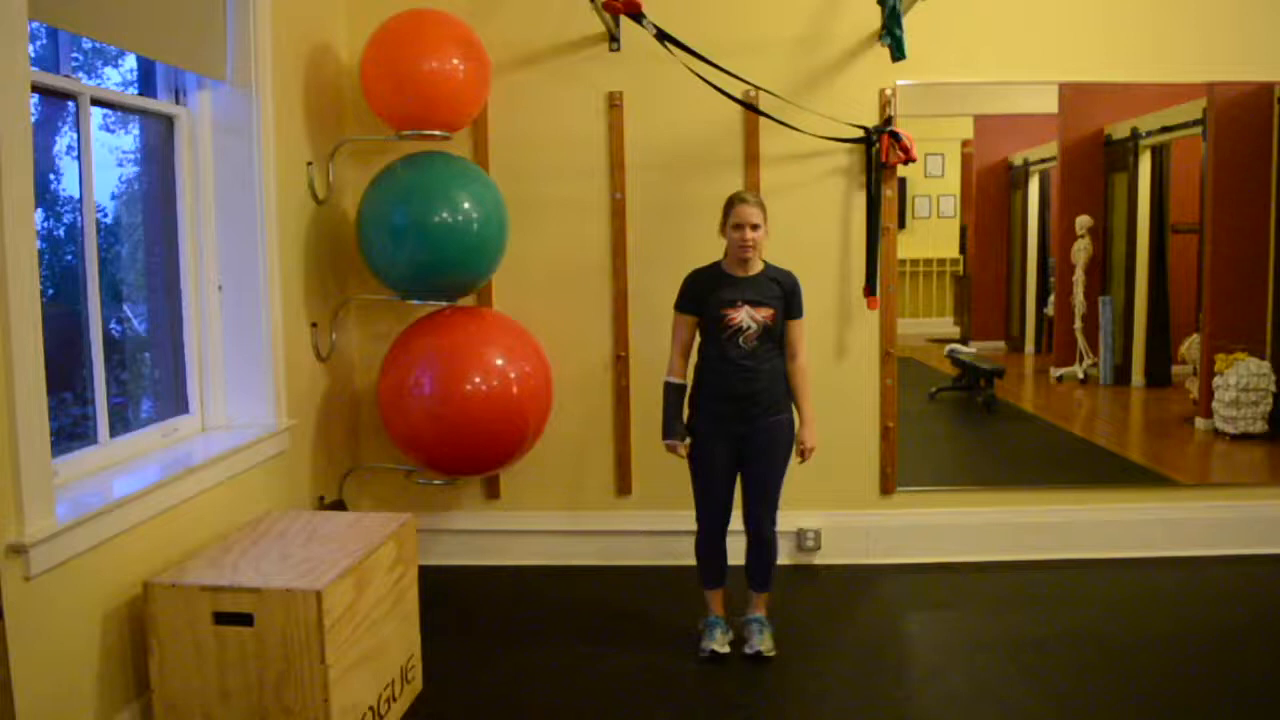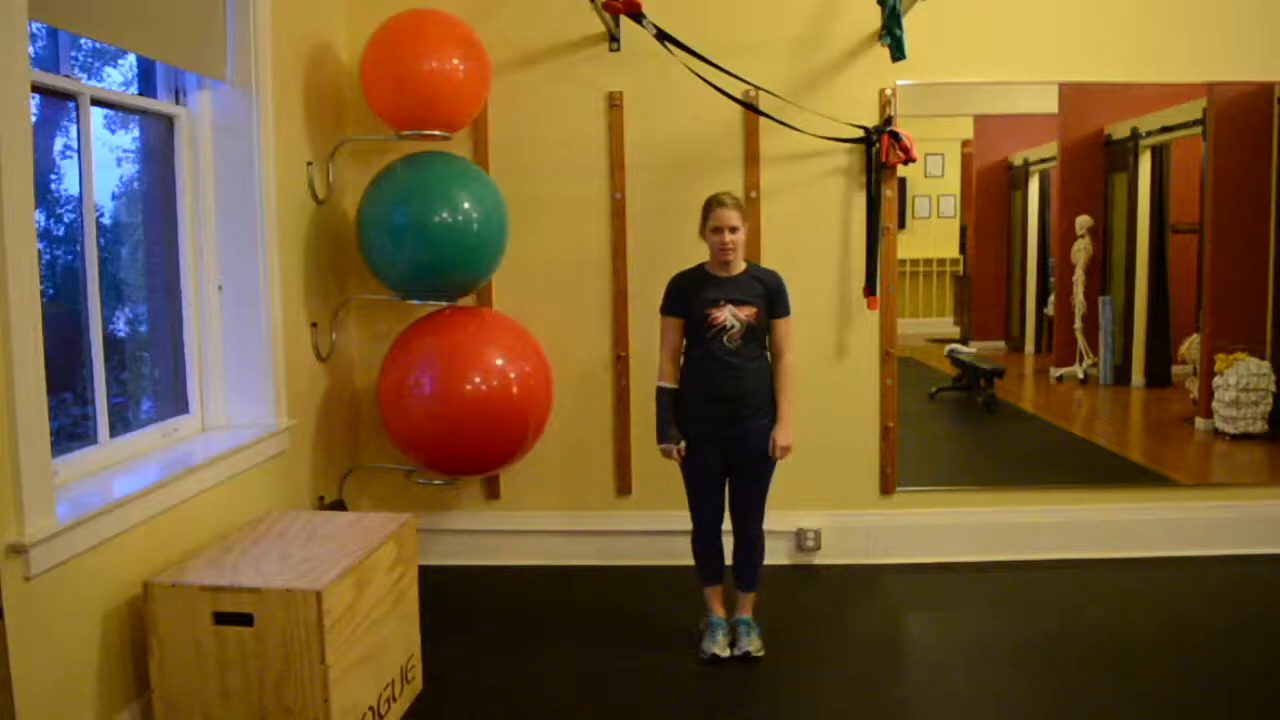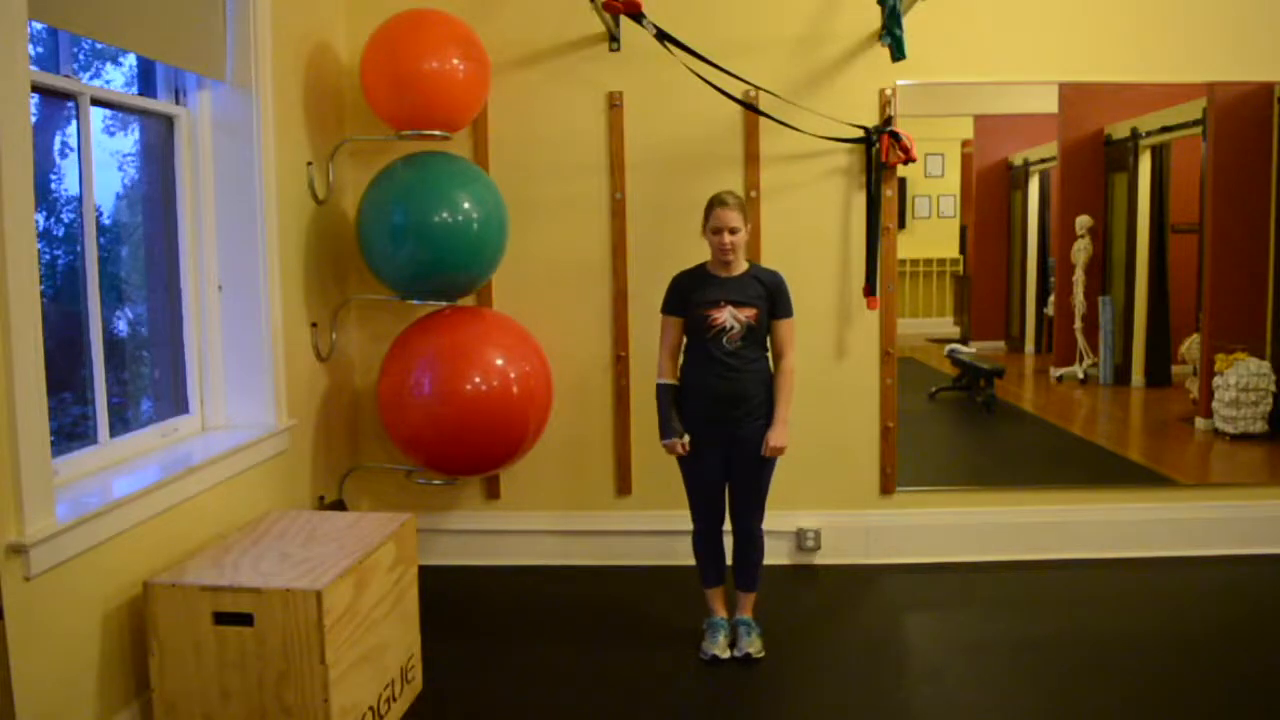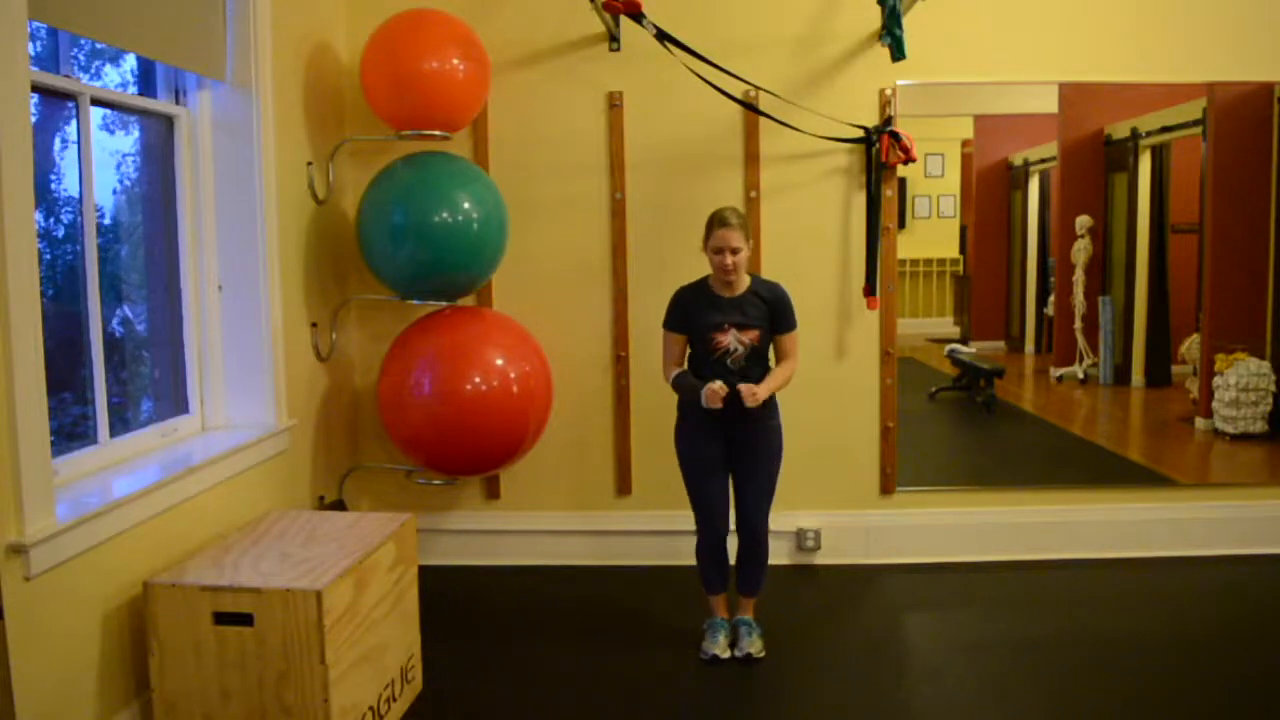
dt=0.4s
person 1, frame 1
left shoulder: (784, 284)
right shoulder: (700, 282)
left elbow: (795, 357)
right elbow: (679, 354)
left wrist: (806, 422)
right wrist: (672, 421)
left hip: (769, 420)
right hip: (712, 420)
left knee: (761, 521)
right knee: (712, 520)
left ankle: (758, 615)
right ankle: (714, 617)
person 1, frame 2
left shoulder: (768, 283)
right shoulder: (684, 286)
left elbow: (782, 357)
right elbow: (669, 360)
left wrist: (784, 420)
right wrist: (667, 426)
left hip: (754, 422)
right hip: (700, 423)
left knee: (748, 521)
right knee: (706, 520)
left ankle: (745, 616)
right ankle: (714, 616)
person 1, frame 3
left shoulder: (769, 284)
right shoulder: (685, 285)
left elbow: (784, 358)
right elbow: (668, 359)
left wrist: (780, 424)
right wrist: (669, 423)
left hip: (753, 423)
right hip: (700, 424)
left knee: (748, 522)
right knee: (707, 521)
left ankle: (746, 617)
right ankle: (716, 617)
person 1, frame 4
left shoulder: (773, 297)
right shoulder: (686, 300)
left elbow: (788, 363)
right elbow: (671, 369)
left wrist: (762, 389)
right wrist: (697, 388)
left hip: (757, 426)
right hip: (701, 428)
left knee: (754, 527)
right knee: (712, 527)
left ankle: (747, 617)
right ankle: (718, 618)
